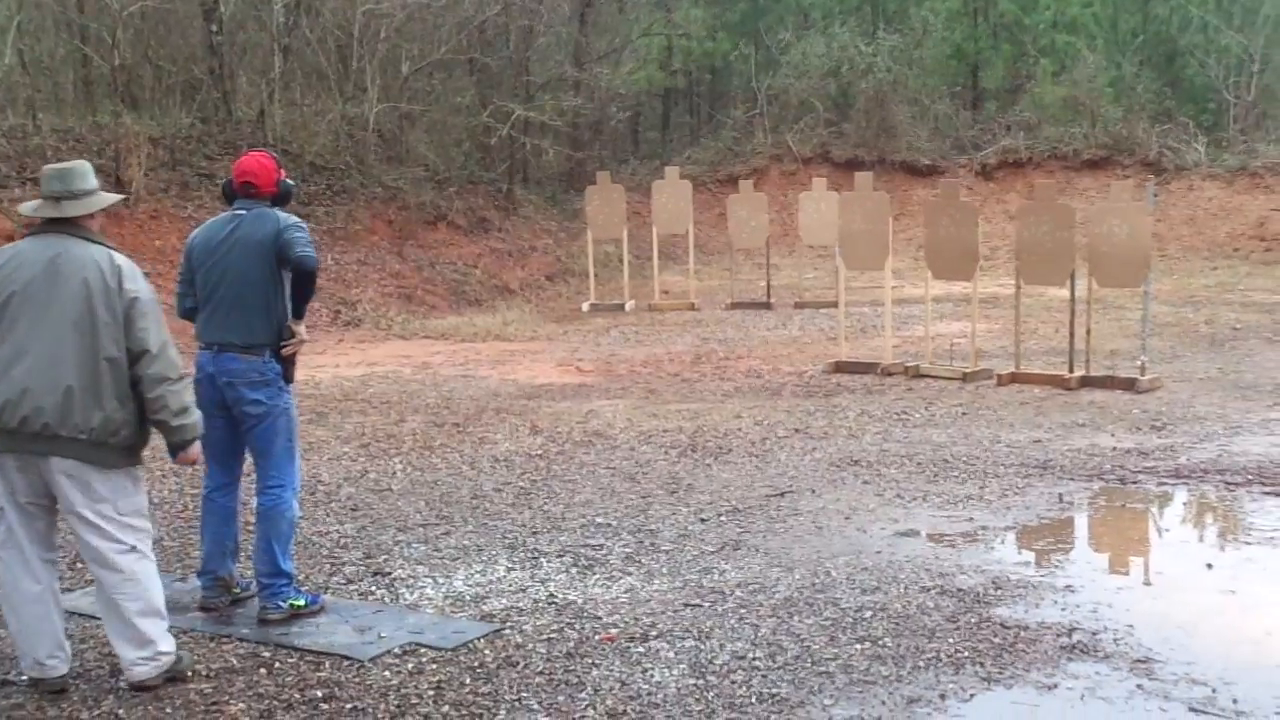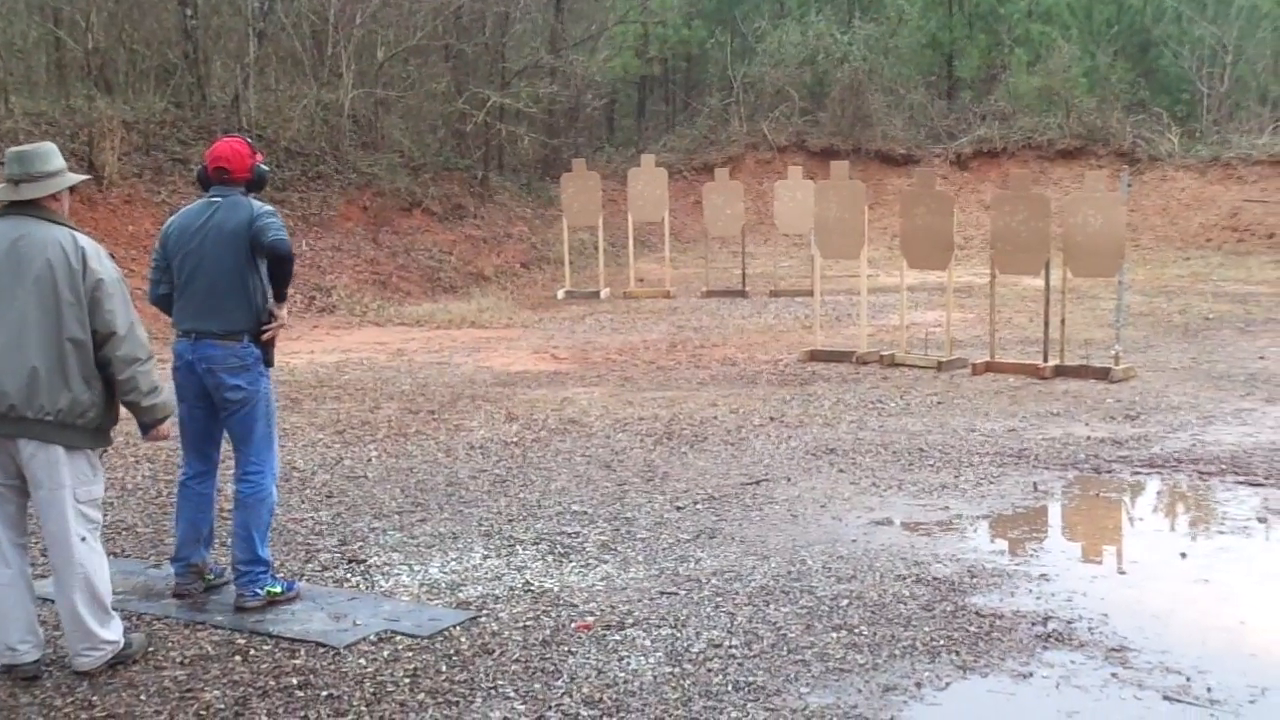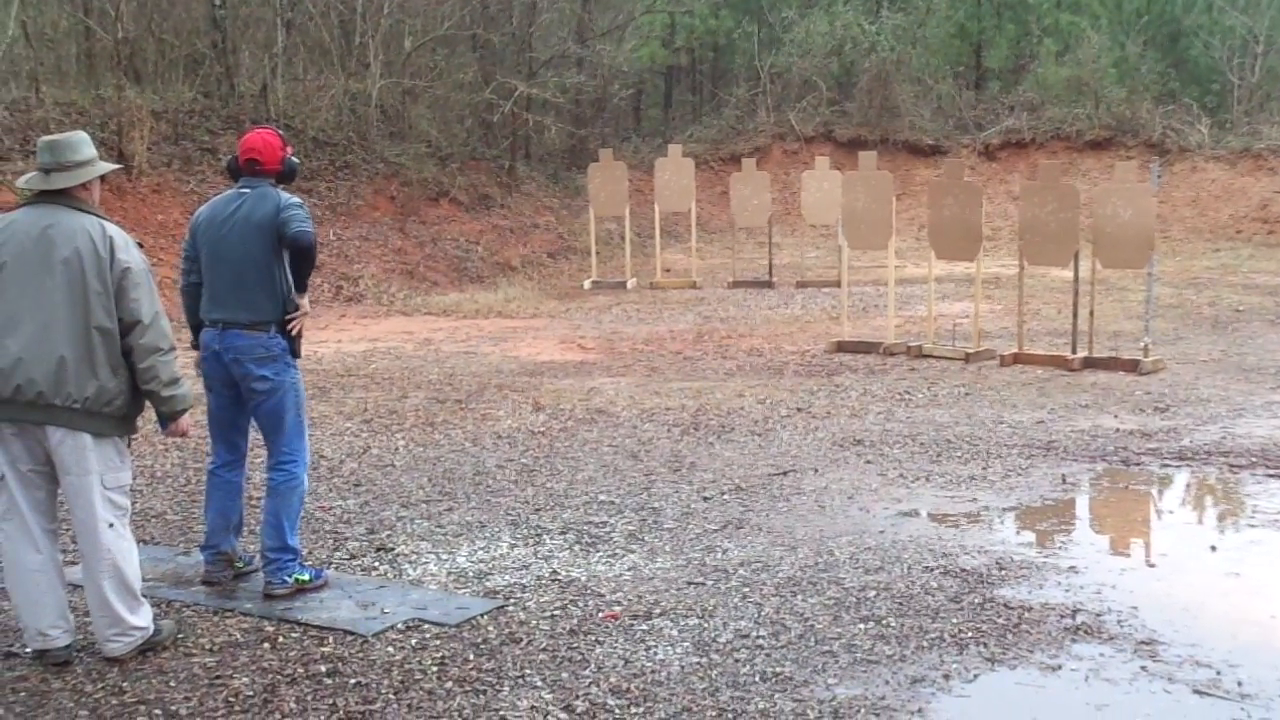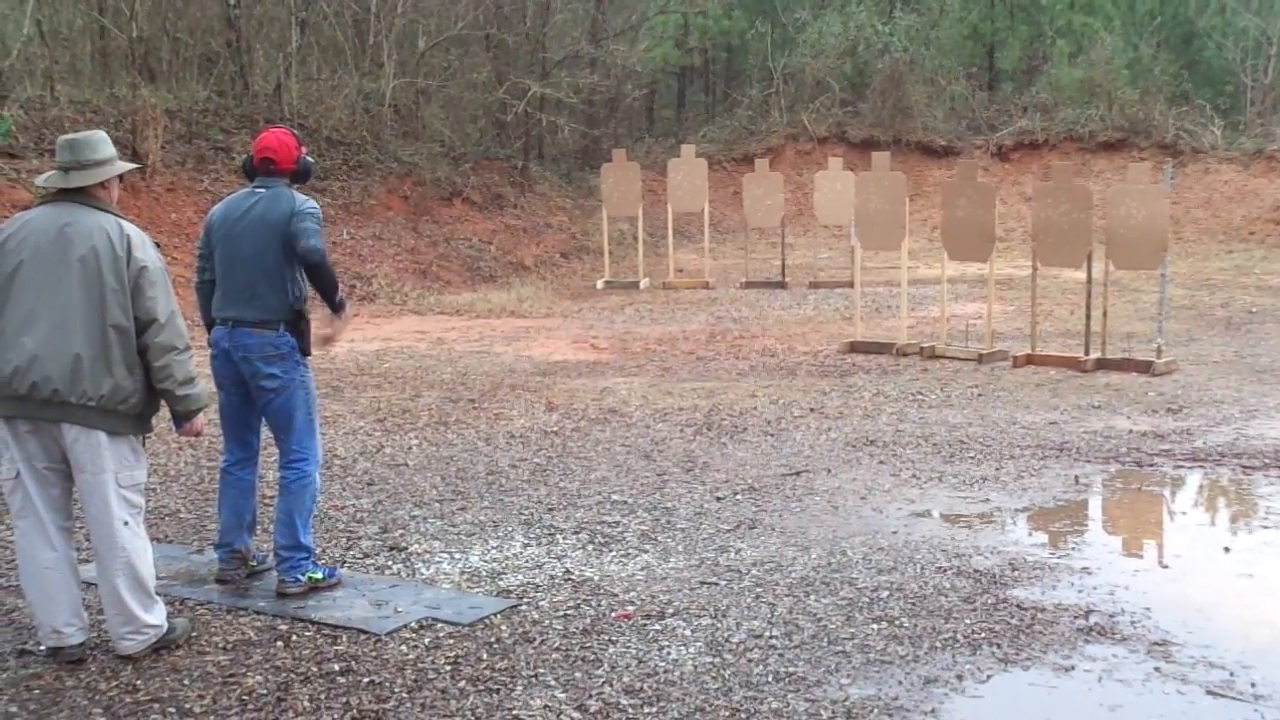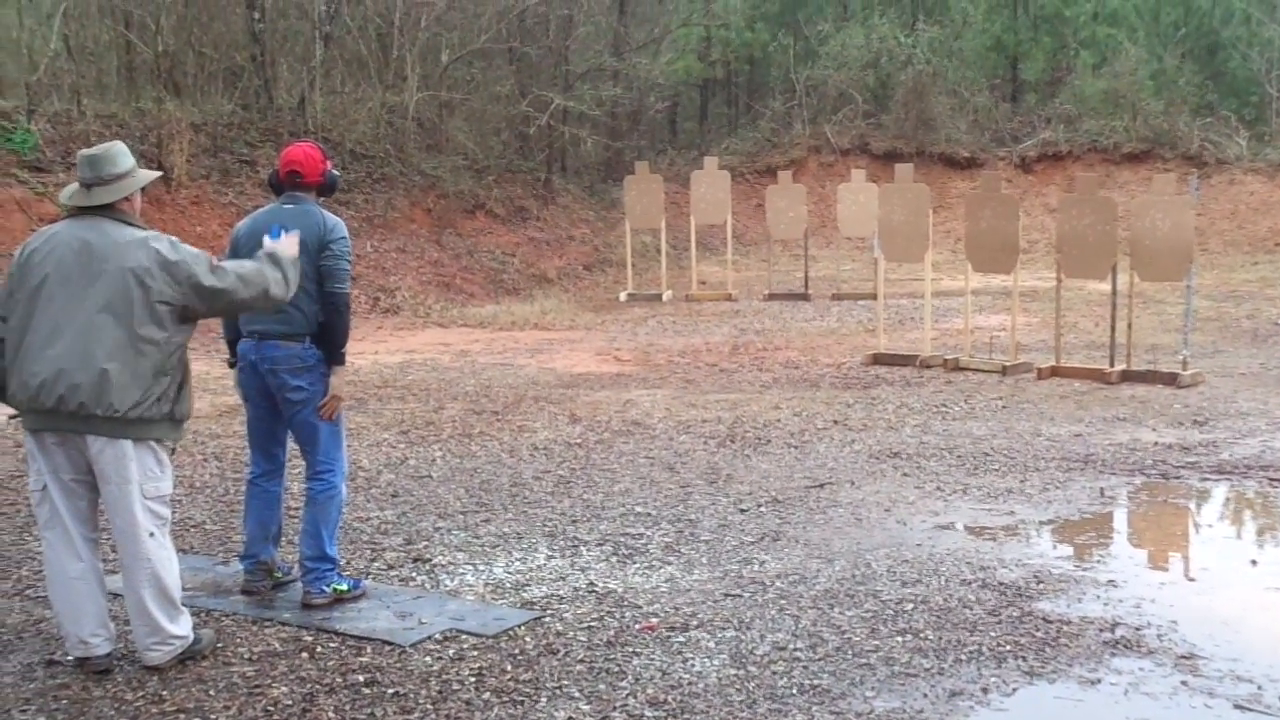
dt=0.7s
person 1, frame 1
right shoulder: (116, 270)
right elbow: (155, 362)
right wrist: (182, 432)
right hip: (89, 435)
right knee: (121, 547)
left ankle: (45, 665)
right ankle: (150, 657)
person 1, frame 2
right shoulder: (80, 252)
right elbow: (122, 343)
right wrist: (151, 409)
right hip: (55, 415)
right knee: (73, 535)
right ankle: (96, 645)
person 1, frame 3
right shoulder: (108, 240)
right elbow: (146, 333)
right wrist: (171, 403)
right hip: (82, 402)
right knee: (102, 522)
left ankle: (47, 636)
right ankle: (125, 632)
person 1, frame 4
right shoulder: (126, 239)
right elbow: (162, 334)
right wrist: (186, 403)
right hip: (97, 400)
right knee: (117, 519)
left ankle: (62, 635)
right ankle: (139, 630)
person 1, frame 5
right shoulder: (153, 254)
right elbow: (238, 285)
right wrist: (280, 260)
left hip: (47, 411)
right hip: (120, 413)
left knee: (66, 530)
right knee: (142, 530)
left ankle: (88, 645)
right ankle: (165, 641)
person 2, frame 1
left shoulder: (201, 235)
right shoulder: (283, 225)
left elbow: (186, 306)
right elbow: (306, 264)
right wrist: (297, 318)
left hip: (209, 366)
right hip: (258, 369)
left knee: (219, 482)
right knee: (278, 483)
left ankle: (216, 583)
right ankle: (278, 595)
person 2, frame 2
left shoulder: (177, 223)
right shoulder: (255, 212)
left elbow: (159, 293)
right elbow: (280, 249)
right wrist: (279, 301)
left hip: (187, 354)
right hip: (237, 356)
left knee: (197, 468)
right knee: (256, 470)
left ankle: (190, 570)
right ankle: (254, 582)
person 2, frame 3
left shoulder: (206, 213)
right shoulder: (283, 203)
left elbow: (190, 285)
right elbow: (304, 240)
left wrist: (200, 342)
right wrist: (300, 292)
left hip: (215, 343)
right hip: (263, 346)
left knee: (225, 456)
right knee: (288, 459)
left ankle: (220, 557)
right ankle: (282, 570)
person 2, frame 4
left shoulder: (219, 212)
right shoulder: (297, 206)
left elbow: (204, 283)
right elbow: (313, 255)
right wrist: (336, 305)
left hip: (225, 341)
right hip: (274, 343)
left knee: (238, 454)
right knee: (299, 457)
left ankle: (233, 556)
right ankle: (295, 568)
person 2, frame 5
left shoulder: (246, 227)
right shoulder: (328, 226)
right elbow: (336, 301)
left wrist: (238, 358)
right wrist: (337, 367)
left hip: (252, 355)
right hip: (300, 356)
left knee: (264, 466)
right knee: (326, 469)
left ankle: (258, 567)
right ankle: (320, 579)
